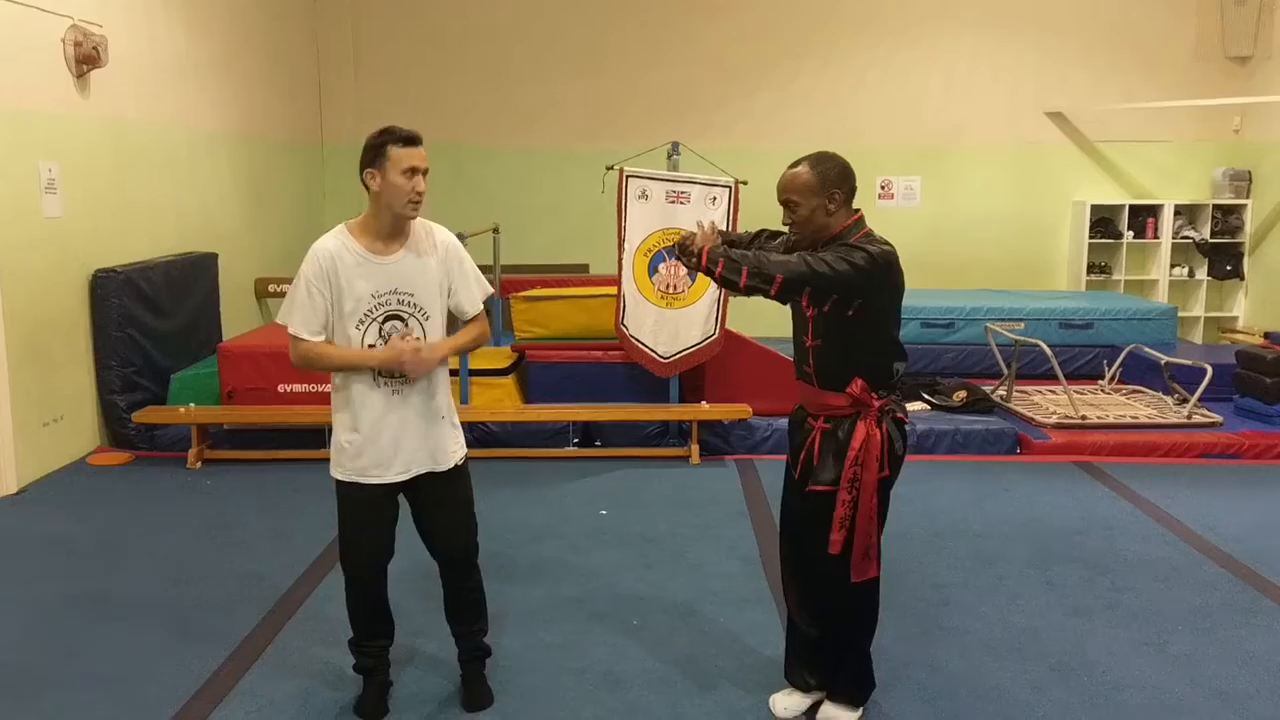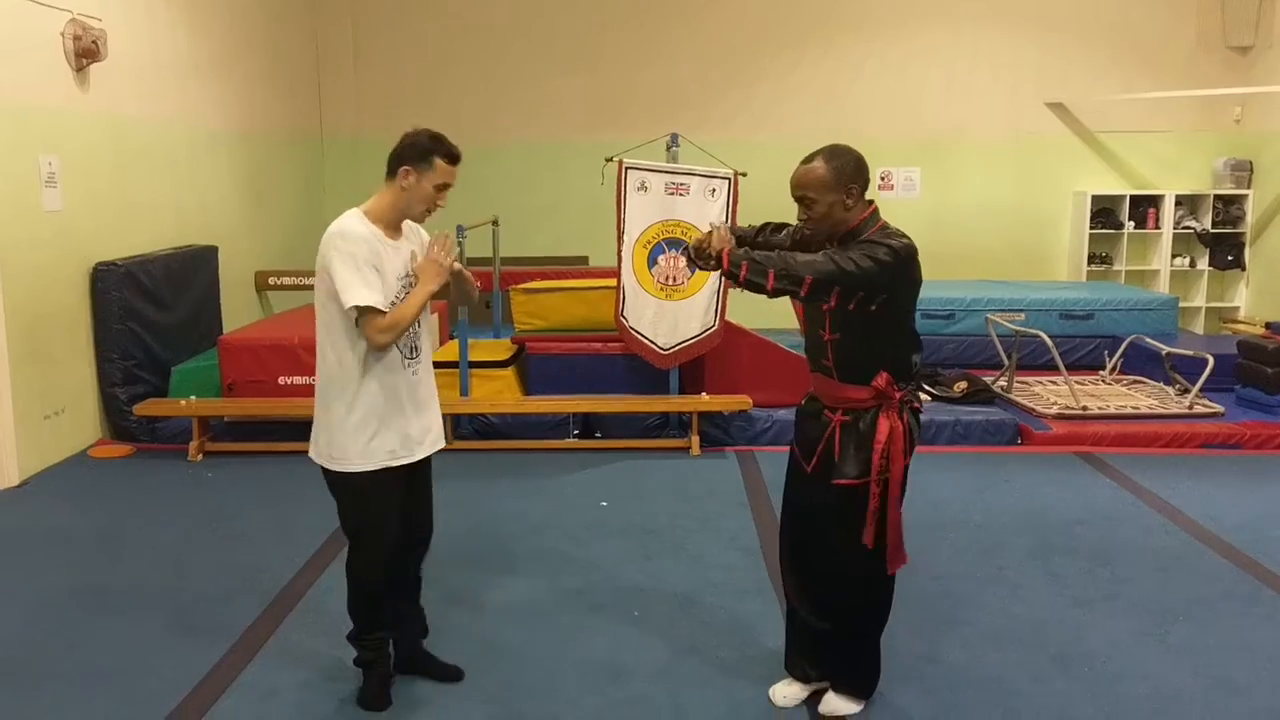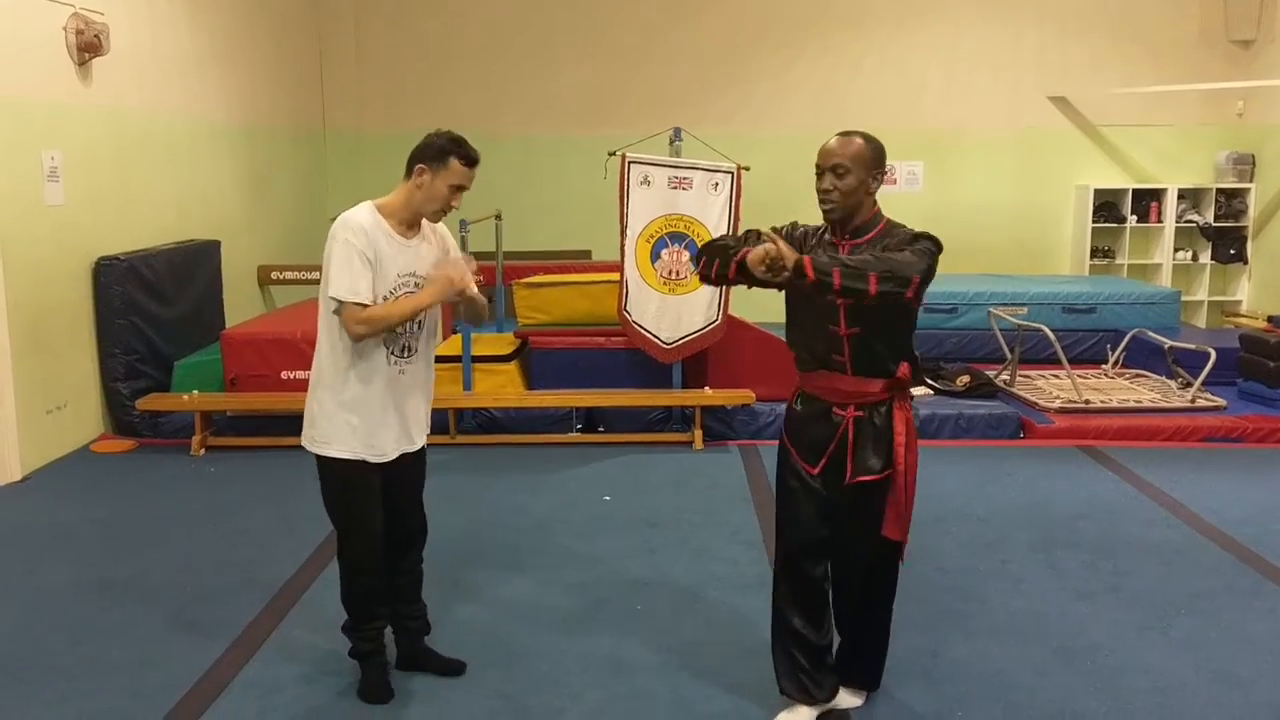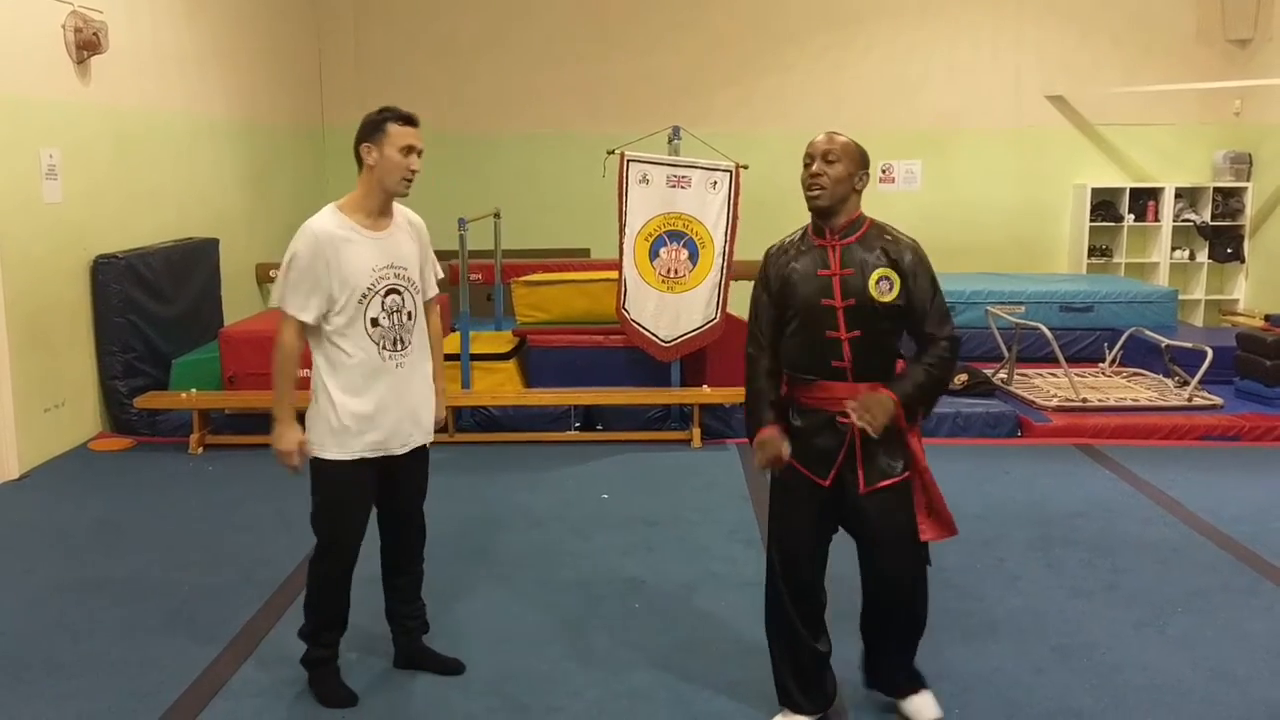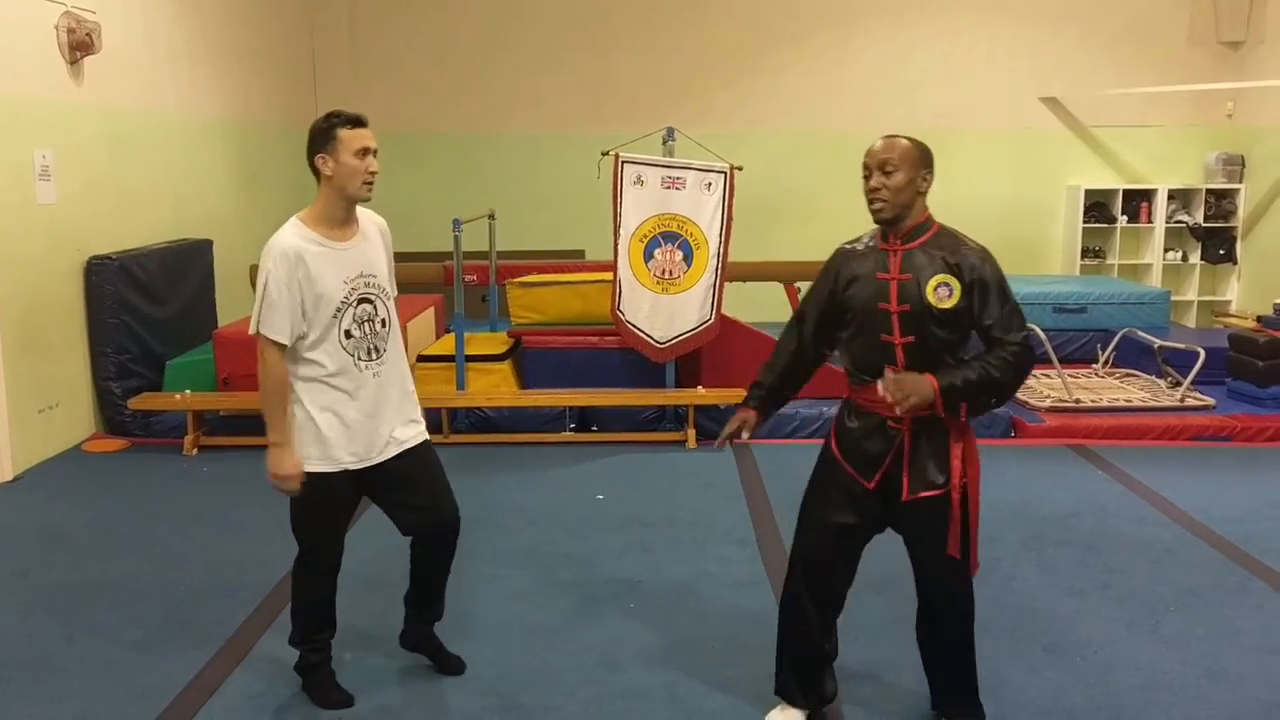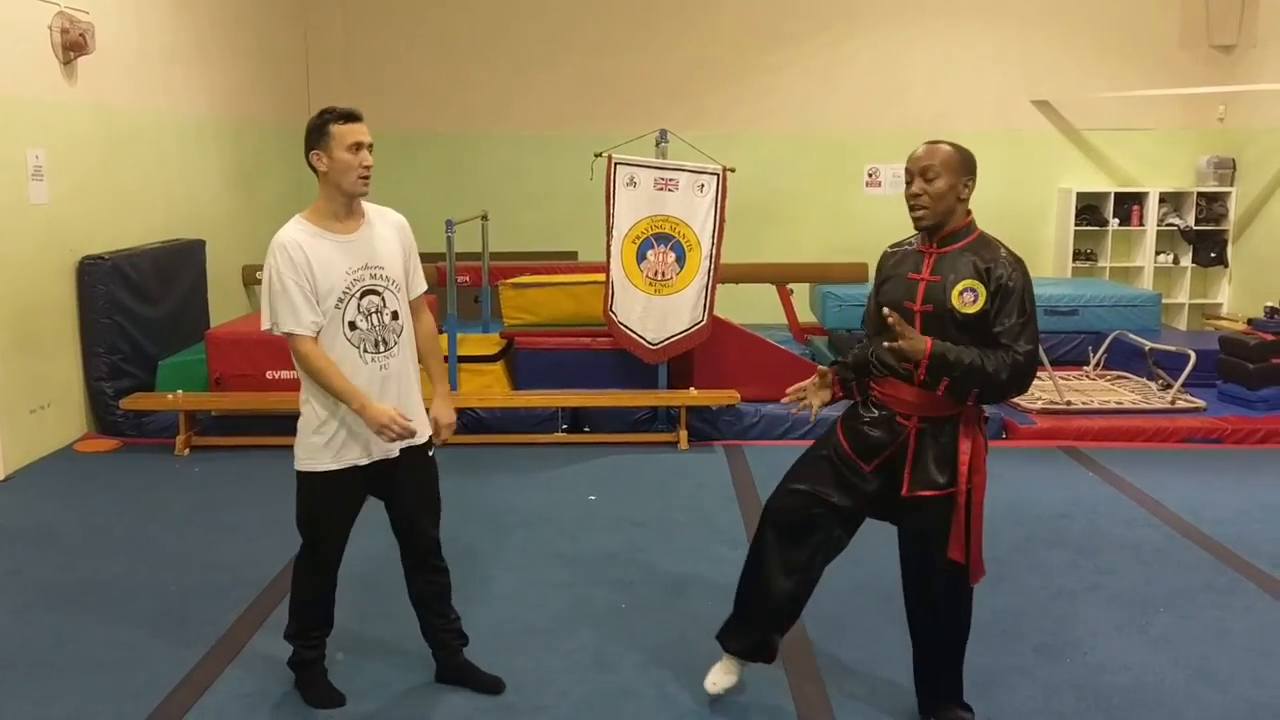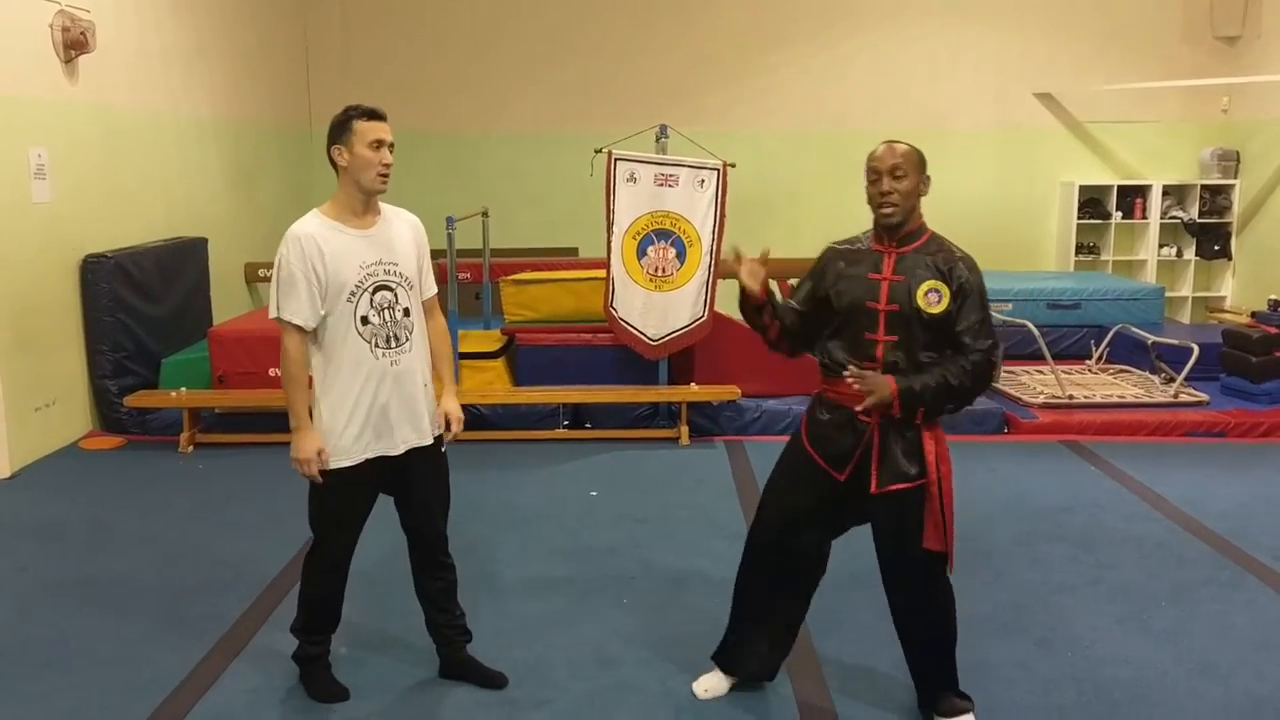
dt=0.4s
person 1, frame 1
left shoulder: (441, 244)
right shoulder: (329, 256)
left elbow: (478, 325)
right elbow: (301, 348)
left wrist: (437, 352)
right wrist: (379, 357)
left hip: (436, 442)
right hip: (362, 451)
left knee: (458, 556)
right knee: (364, 567)
left ankle: (473, 662)
right ankle: (374, 672)
person 1, frame 2
left shoulder: (413, 233)
right shoulder: (348, 238)
left elbow: (464, 294)
right elbow: (381, 331)
left wrist: (454, 274)
right wrist: (426, 283)
left hip: (412, 428)
right hip: (359, 439)
left knee: (414, 540)
right knee: (372, 553)
left ankle: (409, 645)
right ankle: (374, 662)
person 1, frame 3
left shoulder: (438, 237)
right shoulder: (355, 229)
left elbow: (478, 316)
right elbow: (359, 321)
left wrist: (466, 292)
right wrist: (433, 292)
left hip: (405, 425)
right hip: (348, 426)
left knee: (407, 537)
right knee: (362, 544)
left ankle: (411, 641)
right ankle: (369, 653)
person 1, frame 4
left shoulder: (413, 227)
right shoulder: (321, 236)
right elbow: (292, 332)
left wrist: (439, 383)
right wrist: (285, 420)
left hip: (408, 425)
right hip: (345, 434)
left knee: (406, 539)
right knee: (337, 549)
left ankle: (409, 640)
right ankle: (320, 658)
person 1, frame 5
left shoulder: (376, 229)
right shoulder: (289, 251)
right elbow: (274, 353)
left wrist: (410, 387)
right wrist: (280, 442)
left hip: (397, 426)
right hip: (325, 443)
left knee: (441, 522)
right knee: (320, 559)
left ankle: (419, 627)
right ankle: (314, 664)
person 1, frame 6
left shoulder: (394, 226)
right shoulder: (292, 246)
right elbow: (304, 347)
left wrist: (440, 393)
right wrist: (366, 408)
left hip: (406, 429)
right hip: (334, 441)
left knee: (424, 548)
right knee: (320, 556)
left ankle: (449, 655)
right ankle: (308, 663)
person 1, frame 7
left shoulder: (409, 227)
right shoulder: (308, 238)
right elbow: (294, 340)
left wrist: (447, 390)
right wrist: (302, 429)
left hip: (416, 427)
right hip: (345, 436)
left knee: (431, 544)
right knee: (331, 552)
left ankle: (453, 650)
right ankle: (312, 656)
person 2, frame 1
left shoulder: (870, 261)
right shoulder: (813, 244)
left elbow: (788, 275)
right elbow: (766, 247)
left wrist: (711, 255)
right wrist: (709, 241)
left hip: (860, 434)
right hip: (815, 426)
left knee: (845, 564)
right knee: (801, 558)
person 2, frame 2
left shoulder: (891, 254)
right shoulder: (820, 236)
left elbow: (816, 277)
right elbow: (768, 240)
left wrist: (729, 259)
right wrist: (723, 238)
left hip: (874, 428)
right hip: (822, 417)
left knee: (861, 557)
right knee: (802, 546)
right ankle: (810, 664)
person 2, frame 3
left shoulder: (910, 246)
right shoulder: (800, 239)
left elbow: (895, 277)
right elbow: (708, 261)
left wrist: (804, 267)
right wrist: (749, 257)
left hip: (876, 427)
right hip: (810, 419)
left knee: (866, 559)
right knee: (798, 555)
person 2, frame 4
left shoulder: (900, 253)
right shoulder: (782, 260)
left elbow: (940, 344)
right elbow: (760, 352)
left wrist: (896, 398)
right wrist: (764, 427)
left hip: (880, 435)
right hip: (805, 435)
left knee: (898, 569)
right knee: (792, 573)
person 2, frame 5
left shoulder: (967, 260)
right shoulder: (849, 260)
left elbow: (1014, 350)
right elbow: (804, 339)
left wrist: (939, 387)
right wrist: (757, 403)
left hip: (934, 443)
right hip: (860, 434)
left knee: (944, 583)
right knee: (816, 562)
person 2, frame 6
left shoulder: (999, 268)
right shoulder: (895, 258)
left elbow: (1017, 367)
left wrist: (931, 353)
right wrist: (838, 378)
left hip: (943, 442)
right hip: (872, 425)
left knee: (939, 580)
right knee: (790, 516)
right ankle: (743, 646)
person 2, frame 7
left shoulder: (953, 269)
right shoulder: (840, 259)
left elbow: (978, 364)
right elbow: (795, 332)
left wrist: (903, 391)
right wrist: (759, 299)
left hip: (905, 440)
right hip: (830, 428)
left knee: (918, 574)
right knee: (777, 544)
right ankle: (741, 662)
